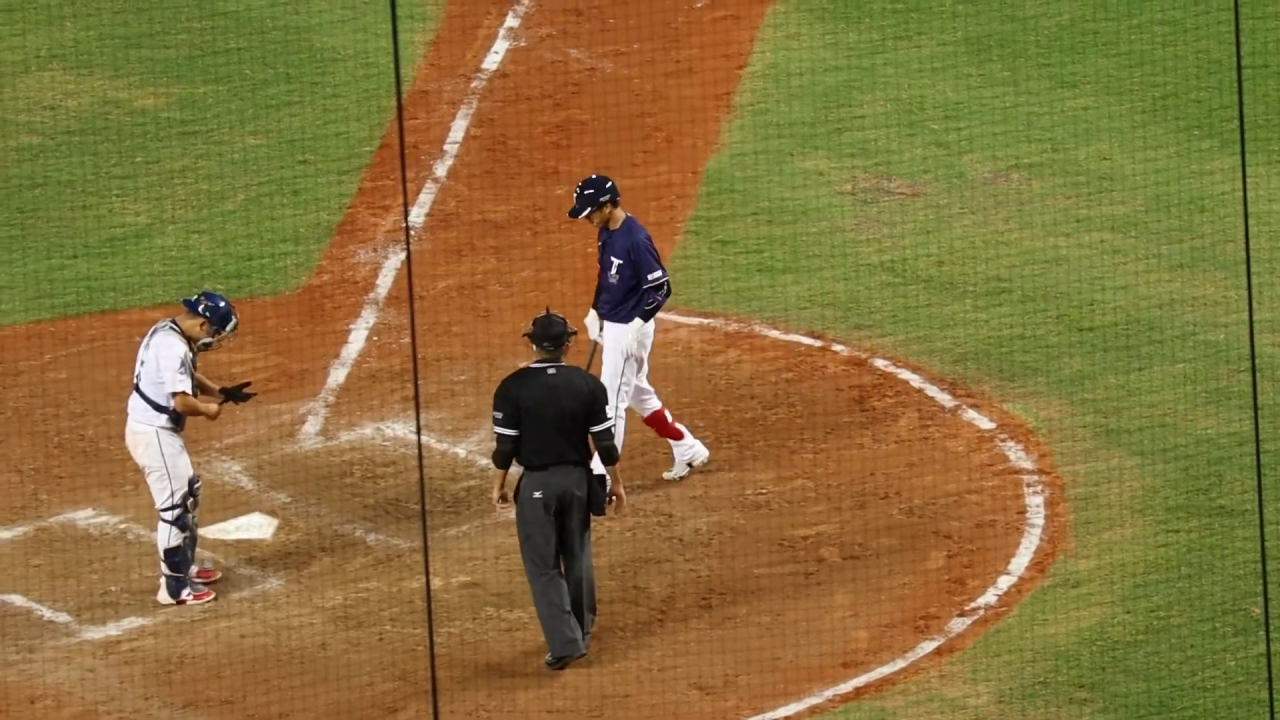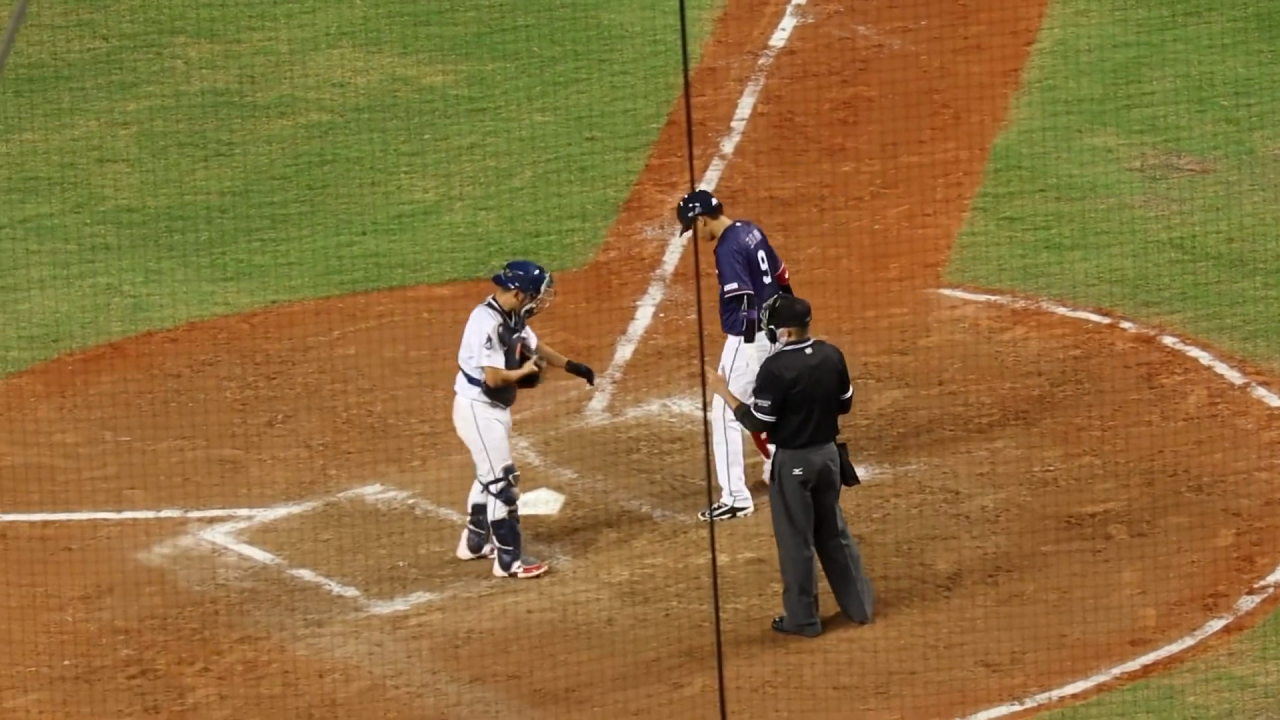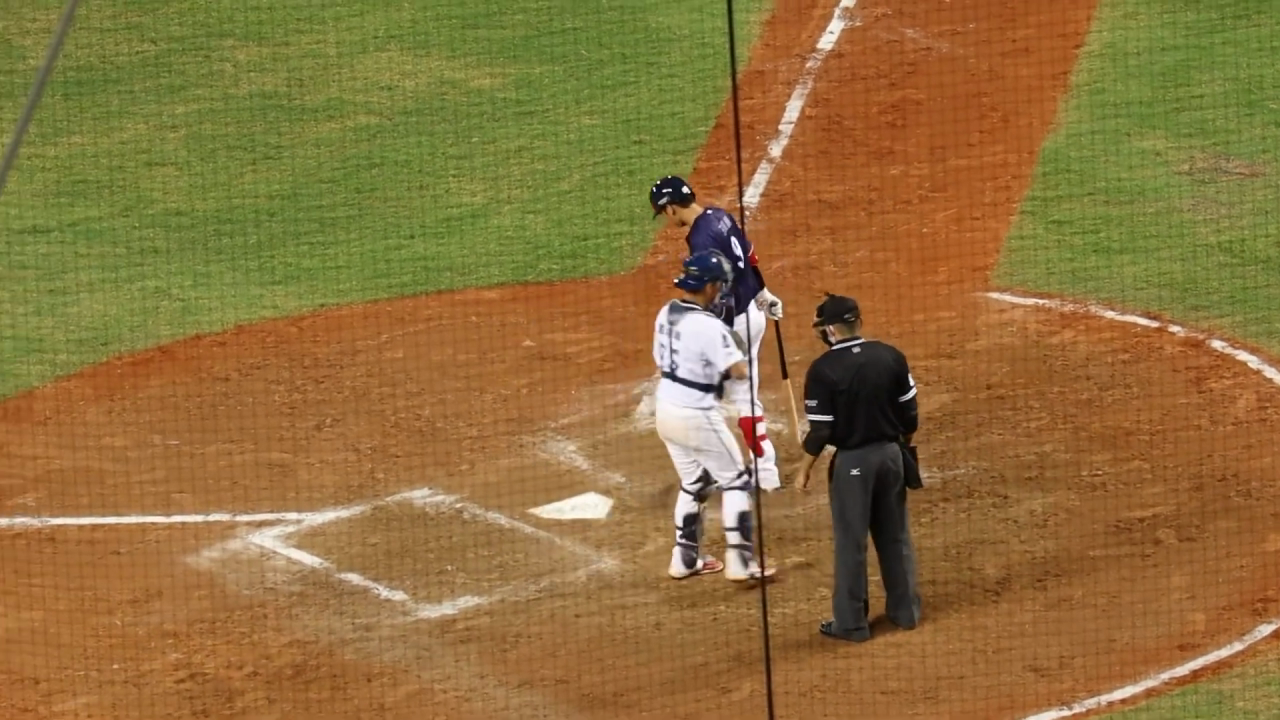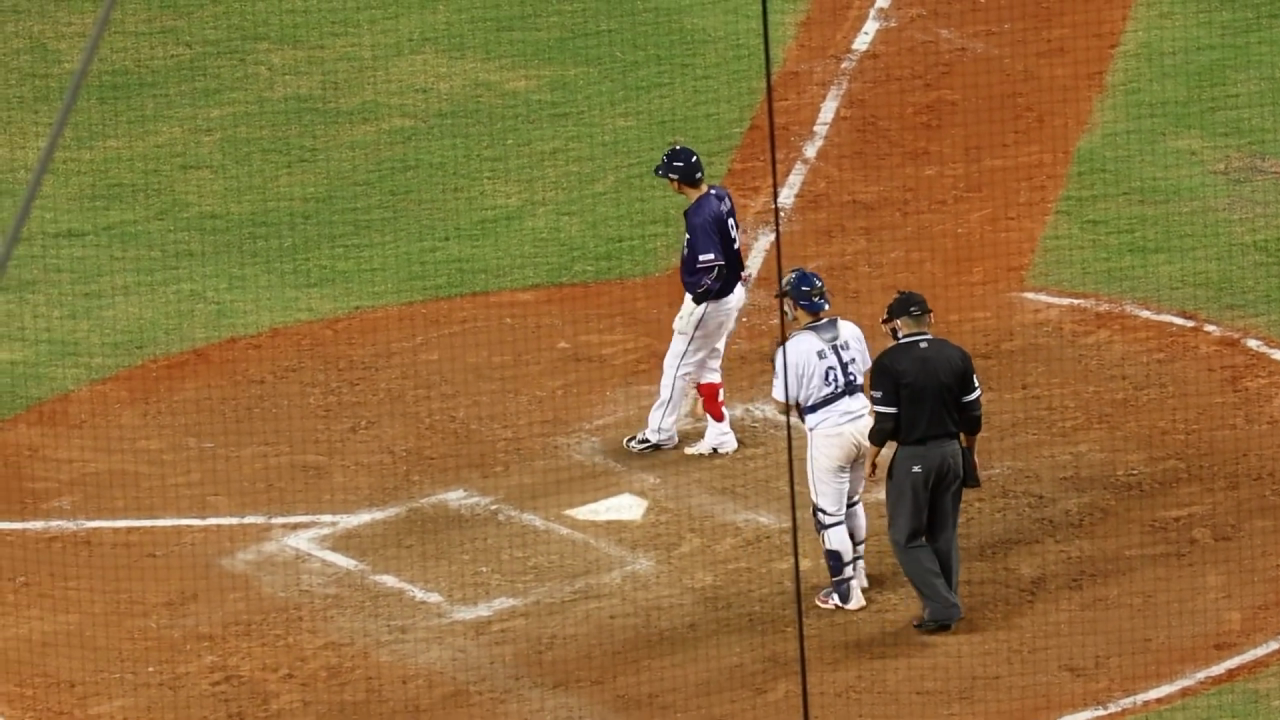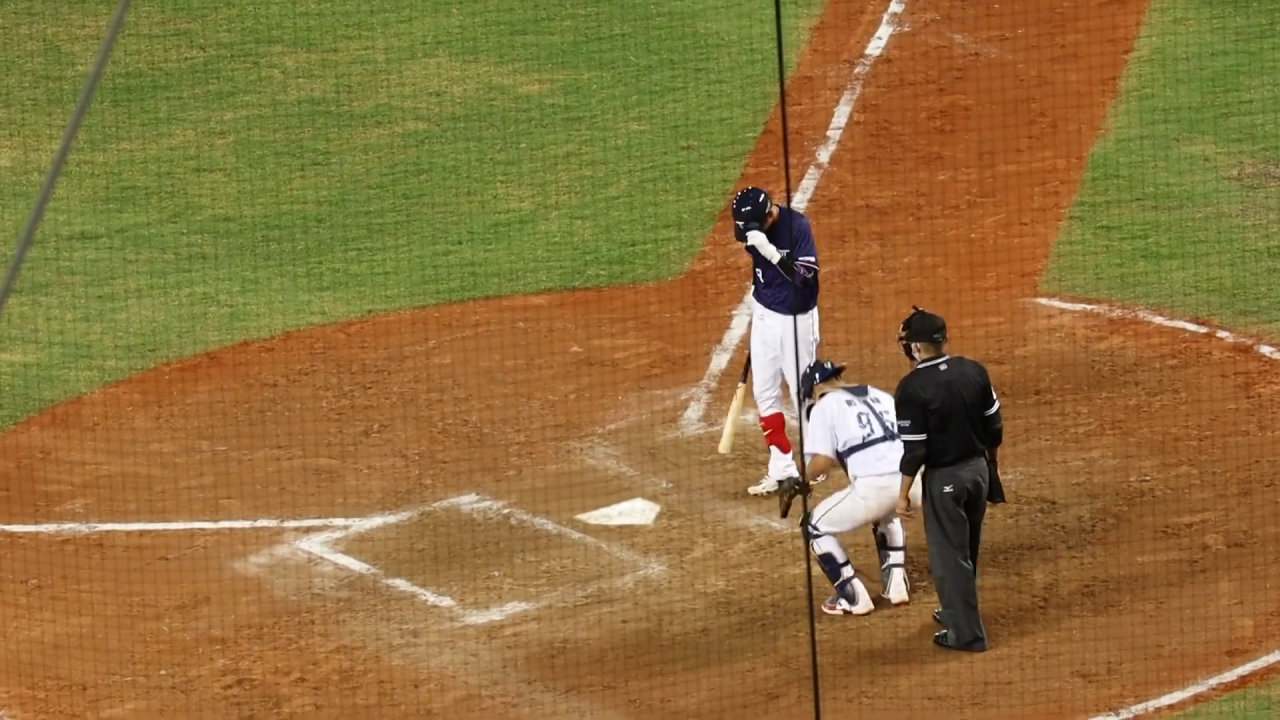
dt=1s
person 1, frame 1
left shoulder: (514, 386)
right shoulder: (589, 383)
left elbow: (505, 445)
right elbow: (605, 441)
left wrist: (499, 483)
right wrist: (615, 484)
left hip: (537, 483)
right hip: (577, 479)
left knee: (542, 566)
right knee: (578, 557)
left ankle: (564, 641)
right ankle: (580, 631)
person 1, frame 2
left shoulder: (775, 368)
right shoulder: (832, 356)
left elbow: (758, 423)
right elbow: (844, 404)
left wrist: (723, 392)
left hip: (794, 461)
right hip: (829, 453)
left knee: (796, 540)
right knee: (834, 531)
left ankle: (803, 618)
right ankle: (858, 604)
person 1, frame 3
left shoulder: (824, 369)
right shoulder: (891, 356)
left elbow: (820, 430)
right elbow: (910, 413)
left wrist: (805, 468)
right wrist: (900, 447)
left hip: (853, 462)
right hip: (891, 455)
left knee: (850, 543)
right knee: (895, 536)
left ankle: (851, 622)
right ankle: (905, 610)
person 1, frame 4
left shoulder: (889, 362)
right shoulder: (957, 355)
left elbow: (884, 423)
right elbow: (973, 415)
left wrist: (870, 459)
right wrist: (968, 451)
left hip: (913, 457)
right hip: (950, 452)
left knee: (907, 536)
right knee: (944, 535)
left ankle: (941, 605)
right ankle: (940, 604)
person 1, frame 5
left shoulder: (912, 387)
right shoulder: (974, 371)
left elbow: (914, 451)
right elbow: (994, 426)
left wrist: (903, 493)
right wrist: (990, 463)
left hip: (944, 478)
right hip: (978, 469)
left knee: (950, 556)
right knee: (966, 550)
left ankle: (966, 633)
right ankle: (957, 612)
person 2, frame 1
left shoulder: (636, 239)
right shoulder: (606, 232)
left elbow: (660, 288)
left wrist: (636, 327)
right wrist: (594, 311)
left hip: (630, 331)
right hip: (613, 327)
left knee: (611, 405)
right knee: (639, 397)
right ankle: (688, 449)
person 2, frame 2
left shoulder: (728, 249)
right shoulder: (750, 230)
left elbow: (743, 303)
right elbow: (779, 272)
left wrist: (745, 348)
left hip: (748, 339)
left knee: (725, 416)
left ankle: (737, 497)
person 2, frame 3
left shoulder: (701, 238)
right shoulder: (720, 216)
right elbow: (749, 257)
right wrist: (764, 294)
left hip: (731, 321)
right hip: (751, 313)
right knee: (744, 395)
right ankle: (765, 469)
person 2, frame 4
left shoulder: (700, 216)
right shoulder: (721, 195)
left elbow: (712, 272)
left wrist: (690, 308)
left hip: (711, 300)
right hip: (731, 293)
left knee: (678, 366)
right knee: (706, 366)
left ankle: (658, 434)
right ankle: (719, 437)
person 2, frame 5
left shoulder: (796, 225)
right shoulder: (754, 228)
left elbow: (806, 276)
left wrist: (770, 252)
left hip: (798, 320)
right hip: (764, 316)
right knee: (765, 394)
right ankle: (783, 468)
person 3, frame 1
left shoulder: (165, 330)
right shoulder: (175, 347)
left elbow: (189, 376)
right elbow: (182, 402)
left wrist: (220, 393)
right wrist: (208, 410)
left hip: (155, 428)
right hip: (155, 433)
left knee: (188, 493)
right knee: (174, 508)
left ankle: (184, 566)
right ankle: (174, 586)
person 3, frame 2
left shoulder: (513, 316)
right shoulder: (487, 322)
left elbow: (534, 345)
right elbow: (493, 376)
left wrist: (568, 365)
right wrist: (525, 373)
left hip: (497, 408)
right hip: (478, 408)
left knee: (491, 477)
right knee: (503, 481)
left ankle: (474, 541)
right ankle: (508, 559)
person 3, frame 3
left shoulder: (666, 314)
right shoulder: (709, 326)
right elbow: (738, 372)
right wrist: (737, 351)
left hip: (667, 410)
right hip: (697, 417)
left knee: (693, 484)
right knee: (737, 482)
left ankle: (685, 557)
right ankle: (740, 558)
person 3, frame 4
left shoulder: (793, 348)
right shoulder: (851, 330)
left elbow: (784, 403)
left wrist: (780, 374)
left hip: (828, 435)
right hip: (863, 425)
left knee: (829, 514)
right knee: (851, 501)
left ankle: (846, 590)
right ankle: (857, 569)
person 3, frame 5
left shoulder: (823, 407)
right shoulder: (882, 396)
left elbow: (821, 460)
left wrist: (800, 481)
left hip: (873, 488)
left knee: (814, 528)
right knee: (887, 514)
left ankle: (853, 597)
right ankle: (895, 583)
